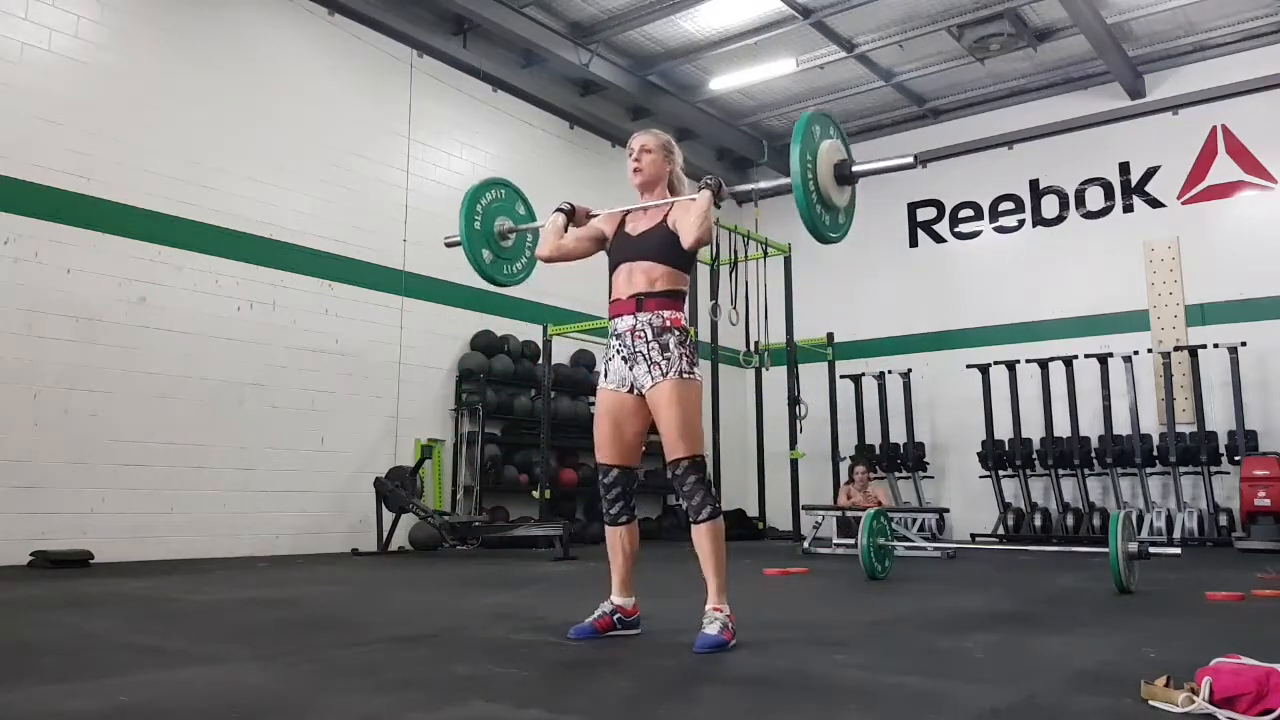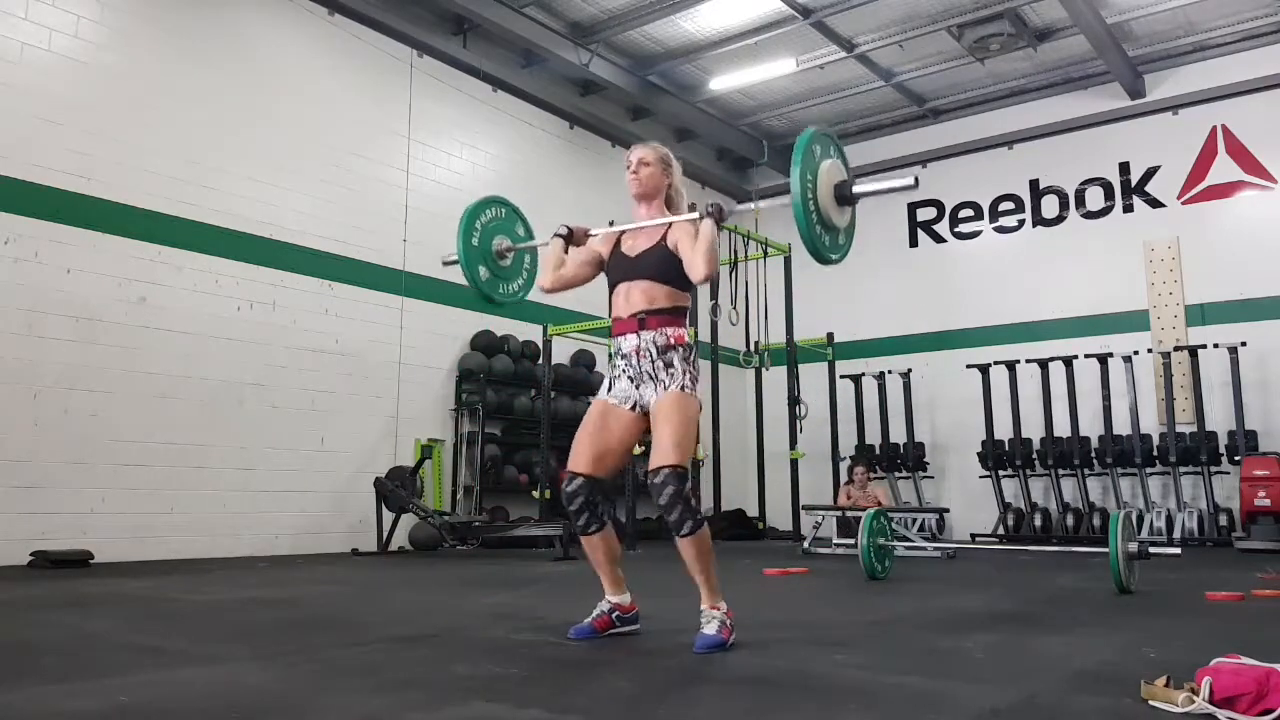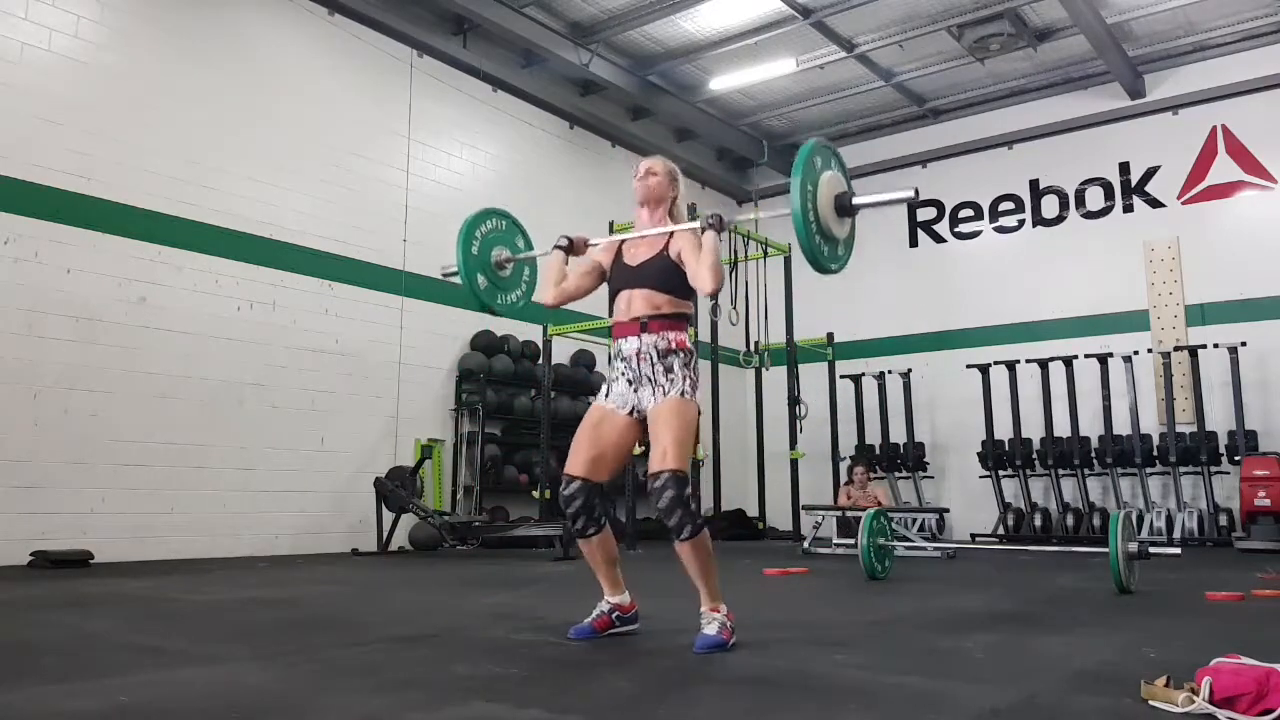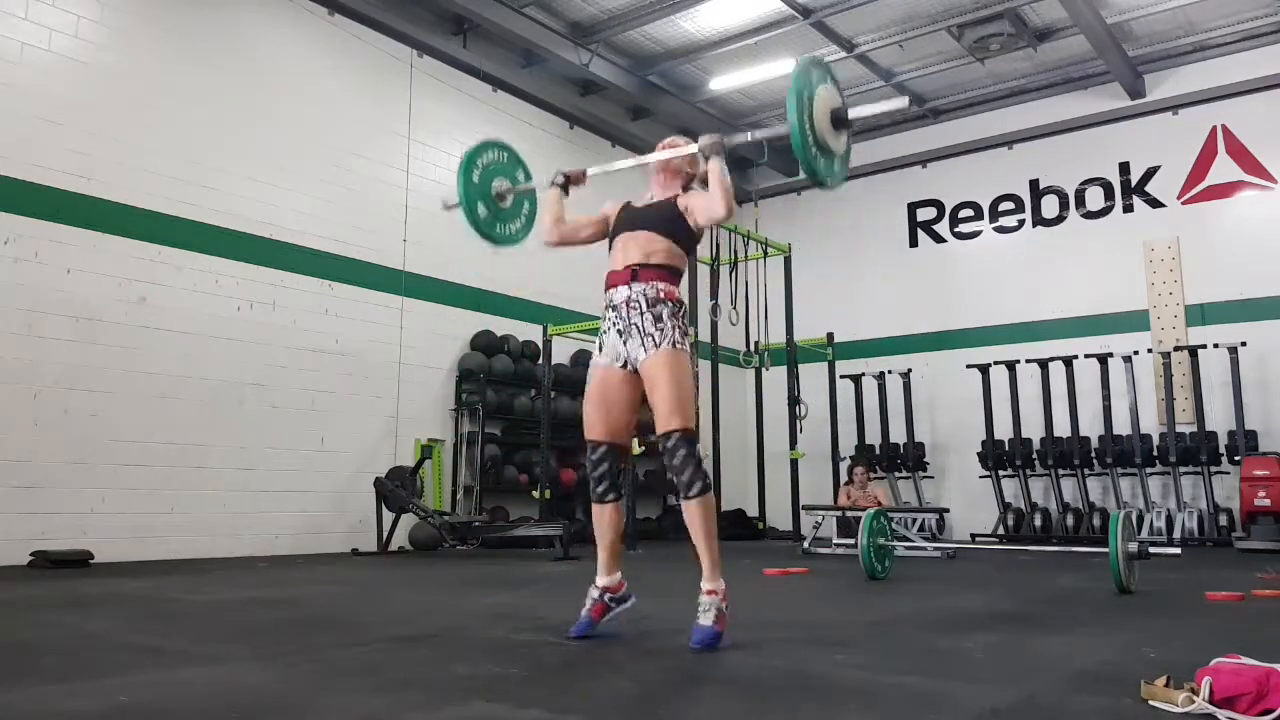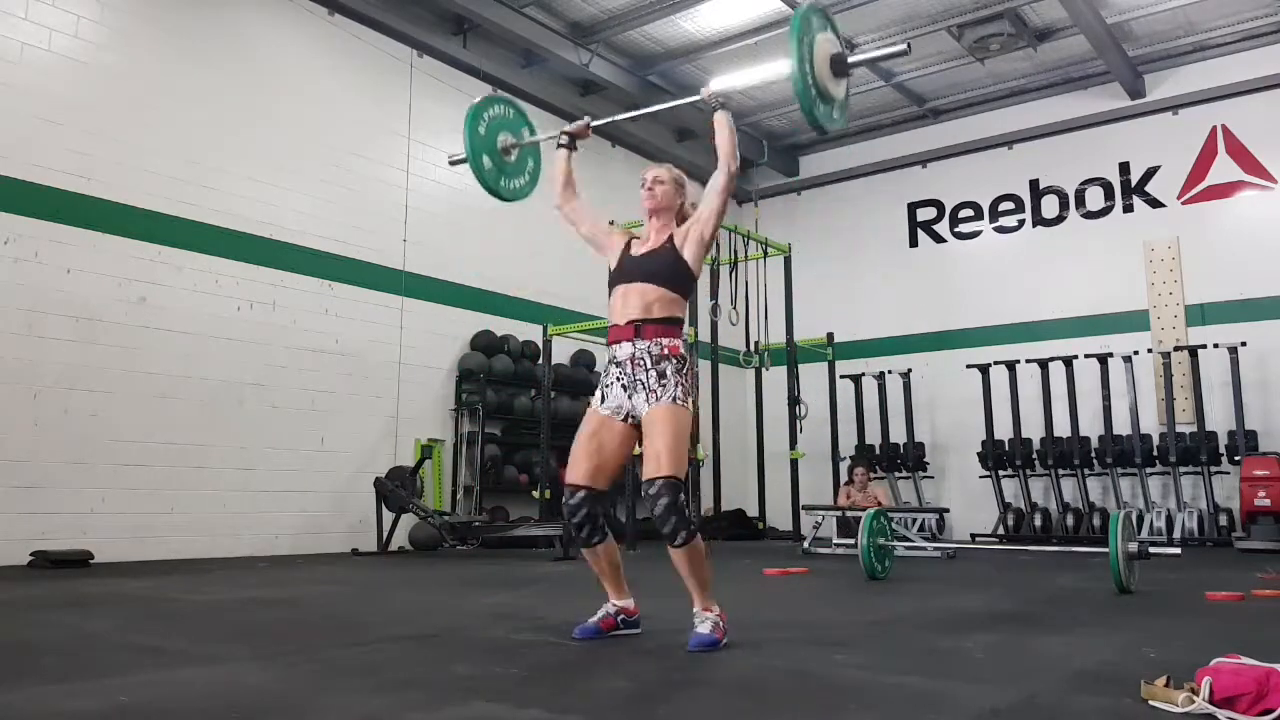
dt=0.1s
person 1, frame 1
left shoulder: (680, 212)
right shoulder: (612, 222)
left elbow: (695, 237)
right elbow: (548, 250)
left wrist: (707, 195)
right wrist: (564, 214)
left hip: (665, 340)
right hip: (619, 346)
left knee: (687, 476)
right knee: (613, 482)
left ankle: (718, 610)
right ankle: (622, 603)
person 1, frame 2
left shoulder: (681, 230)
right shoulder: (610, 240)
left elbow: (702, 272)
right elbow: (549, 282)
left wrist: (709, 222)
right wrist: (562, 240)
left hip: (668, 362)
right hip: (623, 366)
left knee: (667, 486)
right knee: (577, 487)
left ankle: (715, 610)
right ankle: (619, 603)
person 1, frame 3
left shoulder: (682, 240)
right shoulder: (611, 249)
left elbow: (708, 286)
right elbow: (554, 295)
left wrist: (711, 233)
right wrist: (563, 249)
left hip: (668, 366)
right hip: (622, 370)
left knee: (668, 491)
right knee: (575, 490)
left ankle: (716, 612)
right ankle: (618, 602)
person 1, frame 4
left shoulder: (690, 201)
right shoulder: (622, 208)
left elbow: (719, 209)
right elbow: (556, 234)
left wrist: (714, 159)
right wrist: (559, 189)
left hip: (660, 316)
right hip: (616, 323)
left knee: (677, 449)
right knee: (600, 458)
left ankle: (713, 592)
right ankle: (610, 583)
person 1, frame 5
left shoulder: (687, 238)
right shoulder: (620, 243)
left elbow: (725, 170)
right elbow: (567, 200)
left wrist: (718, 113)
right wrist: (566, 145)
left hip: (663, 371)
right hip: (617, 374)
left knee: (662, 497)
right knee: (577, 499)
left ankle: (709, 611)
right ankle: (621, 605)
